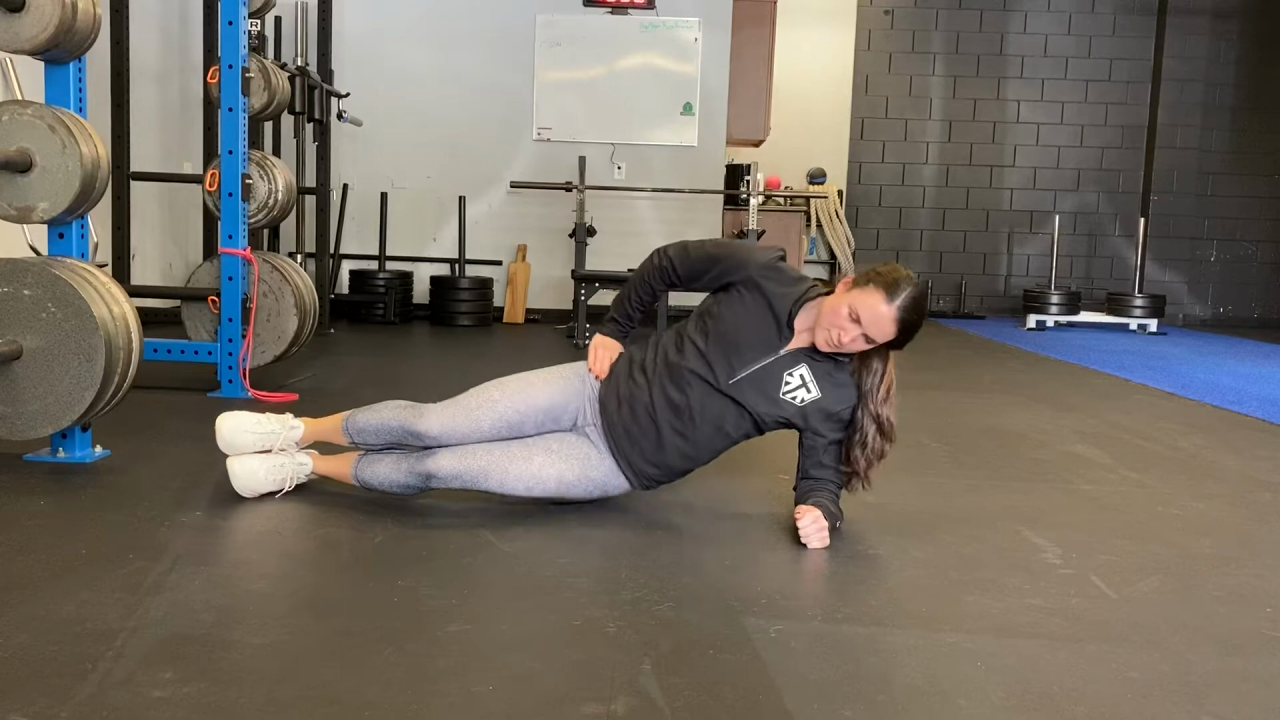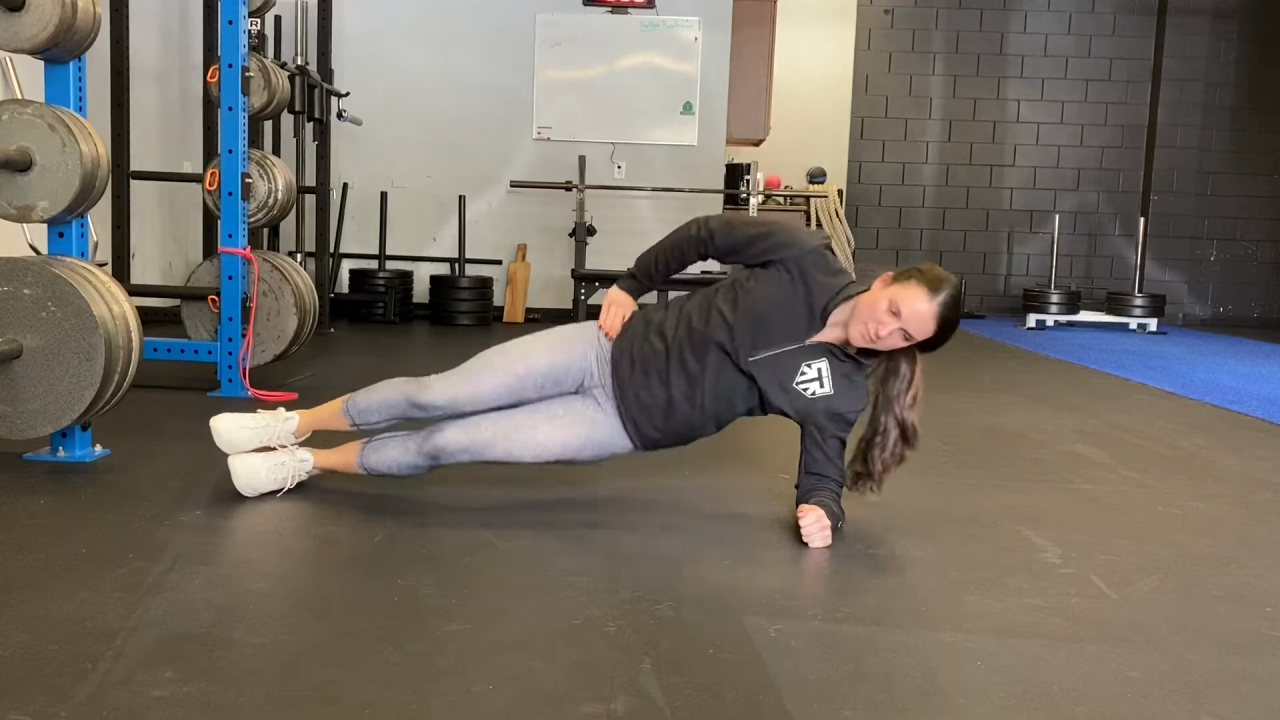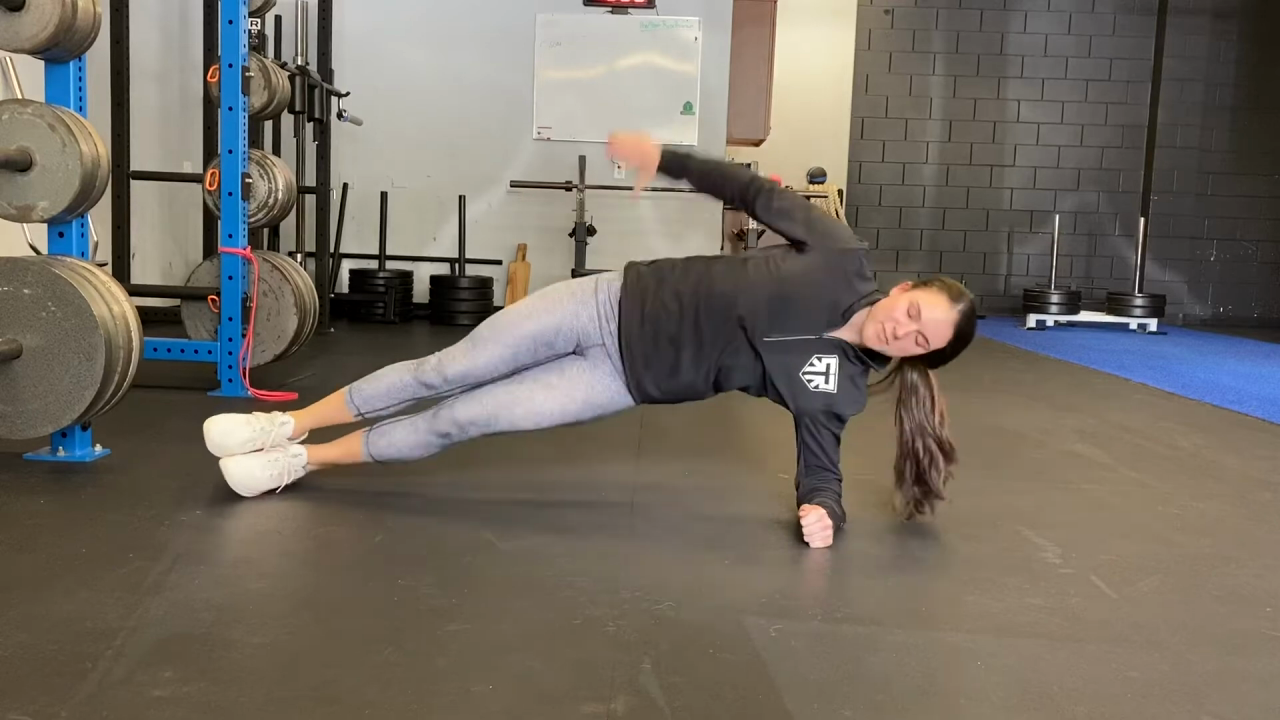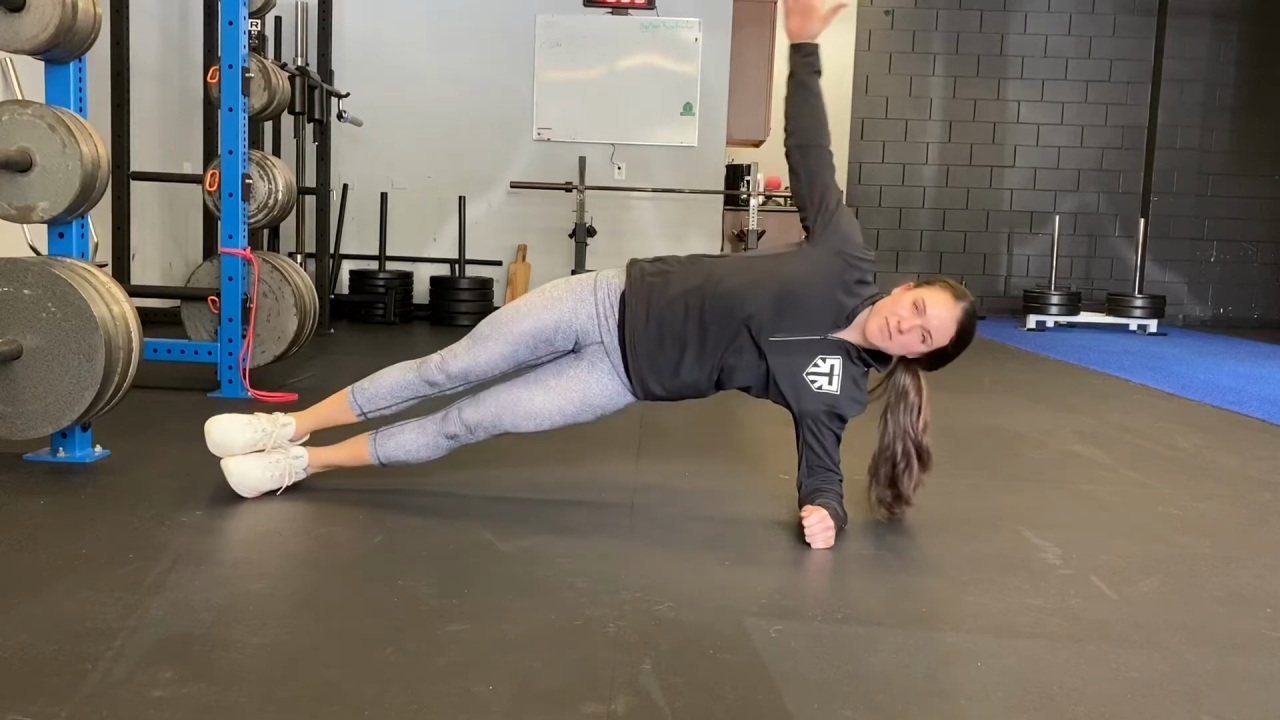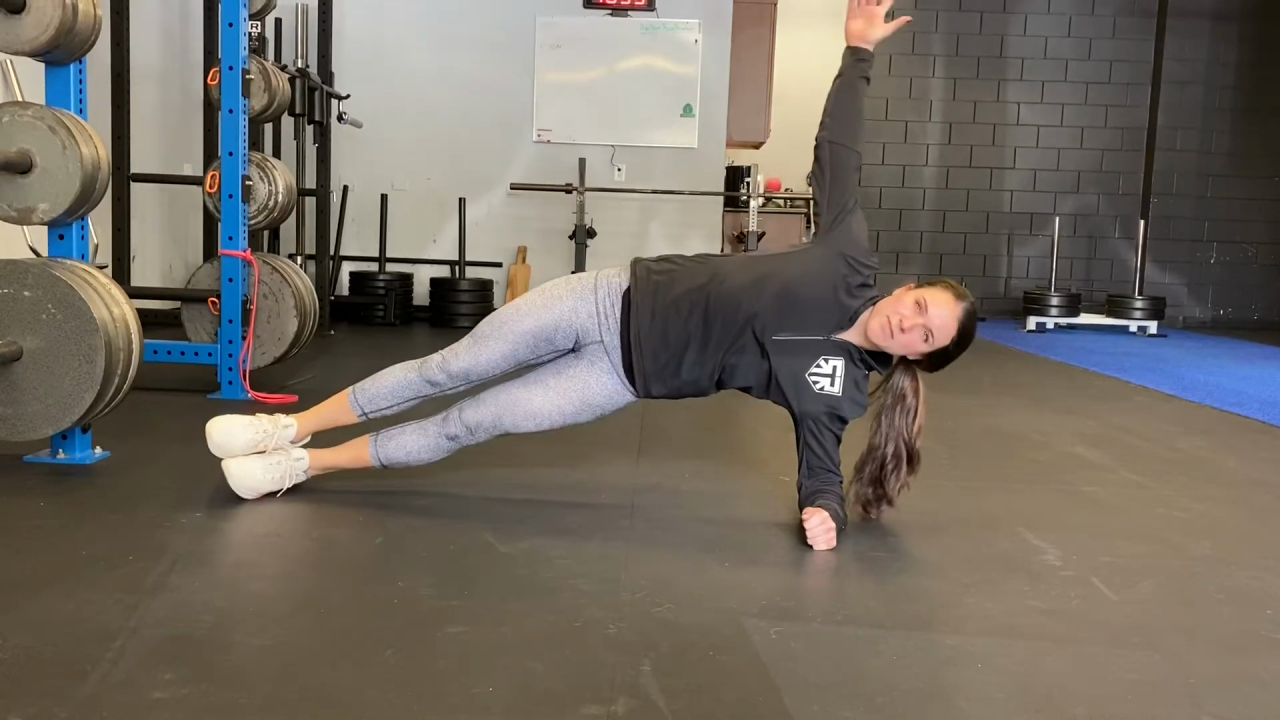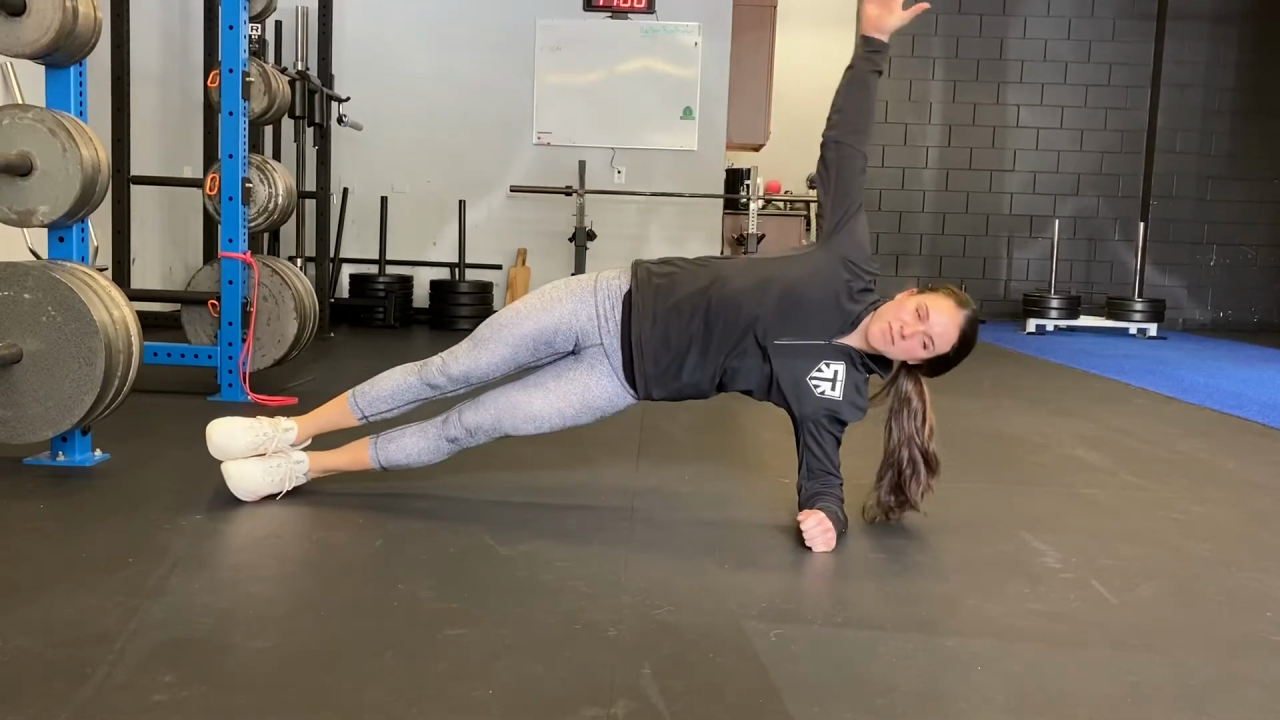
dt=0.3s
person 1, frame 1
left shoulder: (834, 395)
right shoulder: (766, 274)
left elbow: (822, 471)
right elbow: (667, 263)
left wrist: (818, 511)
right wrist: (612, 330)
left hip: (622, 462)
right hip: (604, 388)
left knee: (441, 469)
right knee: (432, 424)
left ankle: (302, 468)
right ankle: (296, 429)
person 1, frame 2
left shoulder: (843, 390)
right shoulder: (808, 260)
left elbow: (824, 468)
right elbow: (704, 234)
left wrist: (820, 507)
right wrist: (628, 288)
left hip: (629, 421)
right hip: (612, 349)
left knee: (450, 444)
right knee: (437, 395)
left ankle: (304, 465)
right ankle: (293, 422)
person 1, frame 3
left shoulder: (834, 381)
right shoulder: (845, 263)
left elbow: (820, 470)
right elbow: (752, 191)
left wrist: (818, 507)
right wrist: (667, 159)
left hip: (631, 379)
right hip: (616, 303)
left knee: (463, 421)
right knee: (444, 370)
left ankle: (302, 461)
right ankle: (283, 426)
person 1, frame 4
left shoulder: (836, 387)
right shoulder: (846, 262)
left elbow: (820, 459)
right elbow: (809, 155)
left wrist: (822, 512)
left hip: (627, 375)
right hip: (613, 300)
left knee: (464, 424)
right knee: (446, 372)
left ankle: (302, 465)
right ankle: (289, 428)
person 1, frame 5
left shoulder: (836, 387)
right shoulder: (851, 263)
left elbow: (820, 462)
right elbow: (835, 149)
left wrist: (823, 513)
left hip: (629, 373)
right hip: (615, 298)
left knee: (468, 424)
right knee: (446, 370)
left ankle: (302, 465)
right ankle: (287, 428)
person 1, frame 6
left shoulder: (837, 392)
right shoulder: (852, 271)
left elbow: (820, 463)
right elbow: (843, 146)
left wrist: (823, 515)
left hip: (628, 377)
right hip: (616, 303)
left knee: (467, 426)
right knee: (446, 375)
left ankle: (301, 471)
right ankle: (289, 432)
